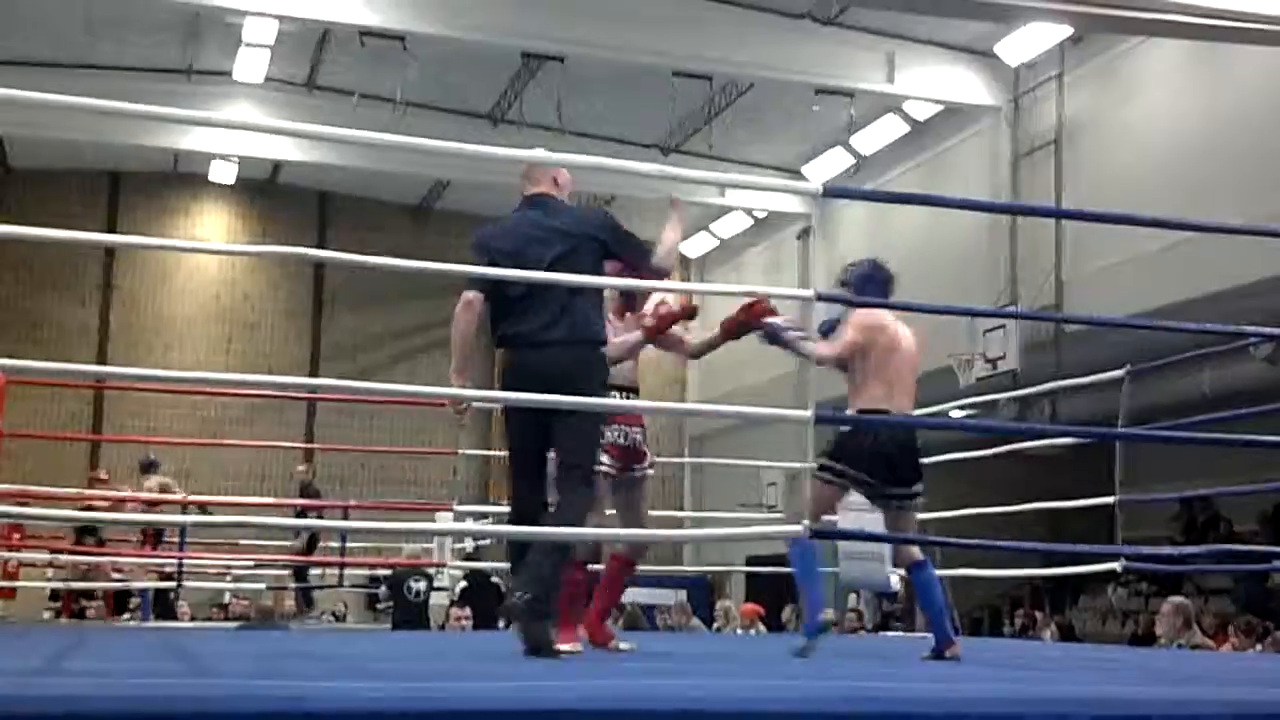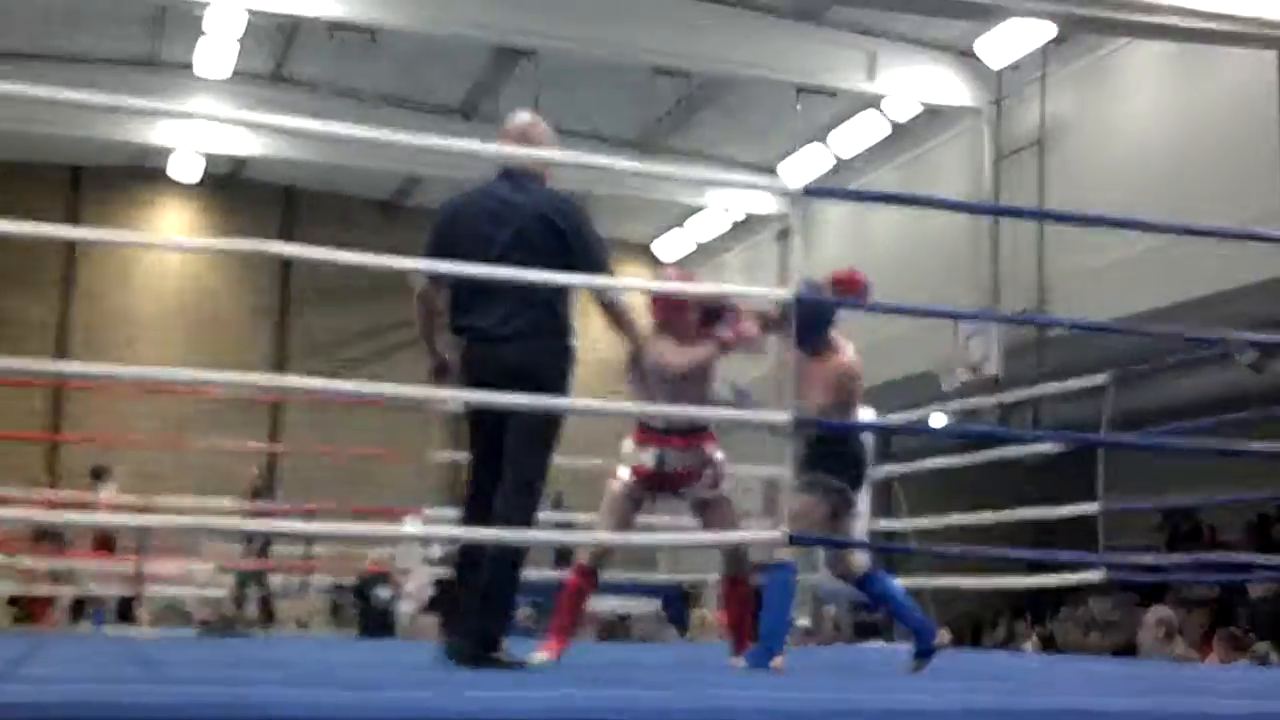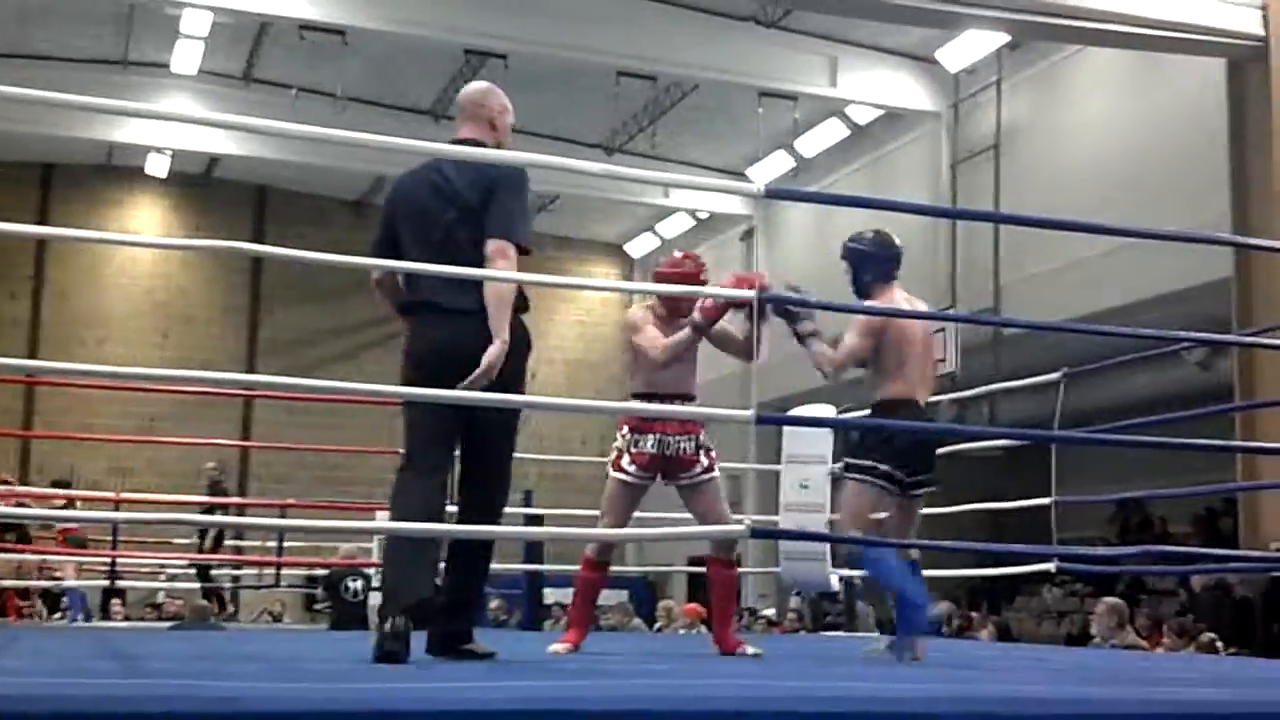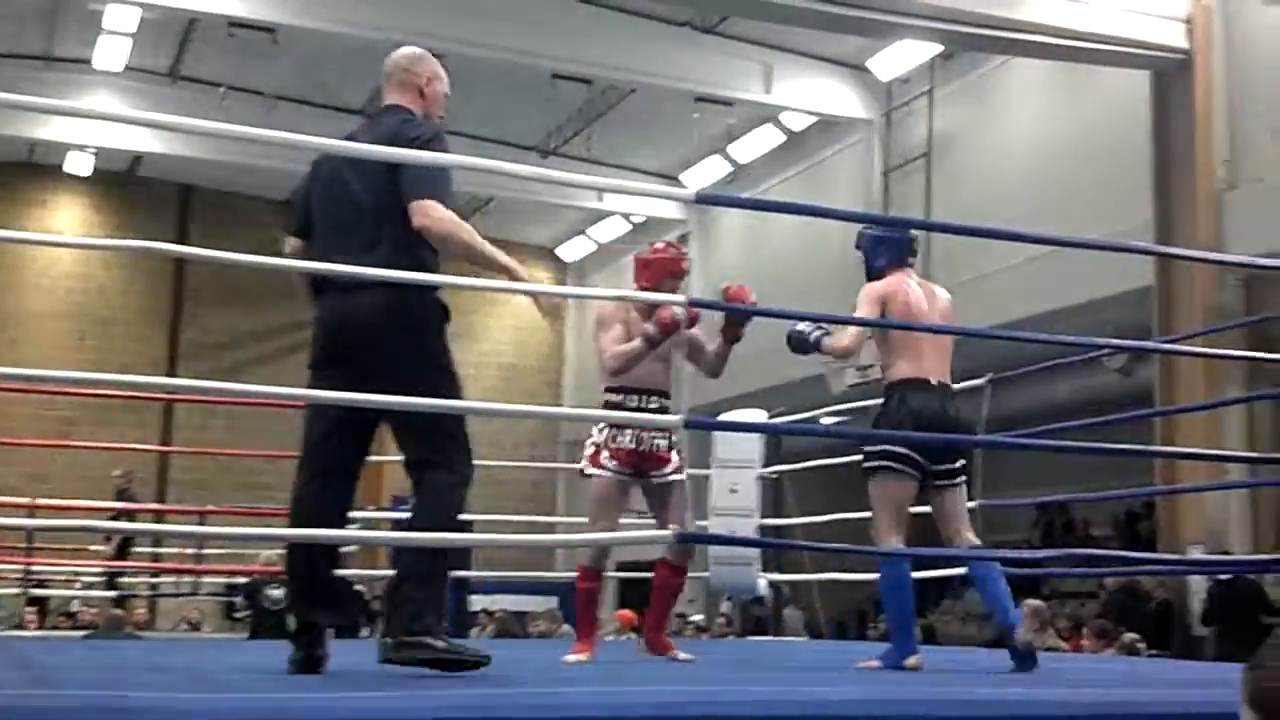
dt=0.4s
person 1, frame 1
left shoulder: (494, 235)
right shoulder: (592, 224)
left elbow: (470, 306)
right elbow: (658, 265)
left wrist: (459, 376)
right wrist: (675, 222)
left hip: (523, 369)
right hip: (579, 366)
left knee: (527, 491)
right knee: (576, 485)
left ankle: (538, 622)
right ankle: (532, 593)
person 1, frame 2
left shoulder: (461, 207)
right shoulder: (561, 208)
left elbow: (427, 288)
right elbow: (602, 290)
left wrist: (435, 350)
right wrist: (640, 346)
left hip: (481, 357)
right hip: (540, 357)
left knee: (483, 487)
right knee: (518, 491)
left ankle: (466, 613)
right ankle: (481, 634)
person 1, frame 3
left shoulder: (410, 184)
right shoulder: (503, 174)
left elbow: (382, 276)
right elbow: (499, 256)
right wrist: (502, 339)
left hip: (429, 338)
right hip: (483, 337)
left knee: (421, 473)
right knee: (485, 484)
left ankle: (401, 610)
right ankle: (453, 628)
person 1, frame 4
left shoulder: (334, 153)
right shoulder: (419, 136)
left elbow: (295, 245)
right elbow: (426, 215)
right wrist: (512, 267)
left hip: (337, 317)
right hip: (399, 313)
left knee: (324, 471)
right knee: (440, 462)
left ankle: (309, 633)
right ankle: (415, 623)
person 2, frame 1
left shoulder: (864, 319)
right shoulder: (906, 335)
left elbow: (829, 356)
left wrist: (792, 336)
right wrist: (851, 358)
left hip: (867, 435)
right hip: (903, 438)
right knee: (907, 546)
left ankle: (816, 614)
right ankle: (946, 640)
person 2, frame 2
left shoulder: (841, 365)
right shoulder: (810, 335)
left elbow: (808, 422)
left hip: (834, 455)
right hip: (825, 452)
right knee: (847, 562)
left ankle: (769, 650)
right ankle: (926, 634)
person 2, frame 3
left shoulder: (876, 310)
right shoulder: (918, 308)
left elbow: (832, 367)
left wrist: (806, 327)
left hip: (891, 426)
right hip: (921, 426)
left knee: (853, 527)
right knee: (899, 540)
left ankle: (919, 617)
right ankle: (908, 635)
person 2, frame 4
left shoulder: (879, 289)
right shoulder: (942, 296)
left elbow: (847, 347)
left wrist: (815, 337)
left hip: (906, 410)
right hip: (945, 411)
left knee: (888, 535)
right knee: (960, 535)
left ankle: (902, 647)
right ankle: (1012, 629)
person 3, frame 1
left shoulder: (639, 314)
left elbow: (689, 348)
right elbow: (605, 355)
left wrist: (735, 325)
right wrist: (651, 326)
left hip: (629, 423)
left knee: (635, 536)
left ankle: (595, 625)
right ankle: (566, 627)
person 3, frame 2
left shoulder: (712, 324)
right shoulder: (648, 333)
right elbow: (679, 366)
right wrist: (725, 342)
left hip: (695, 447)
right hip: (648, 445)
left knee: (736, 551)
right knee: (601, 543)
left ankle: (744, 644)
right ankle: (557, 637)
person 3, frame 3
left shoulder: (698, 315)
right shoulder: (638, 316)
left elbow: (747, 351)
right elbow: (662, 356)
left wrist: (755, 313)
right wrist: (703, 319)
left hip: (687, 433)
right hip: (642, 432)
left knee: (723, 532)
right knee: (606, 535)
left ankle: (725, 635)
right ankle: (575, 630)
person 3, frame 4
left shoulder: (676, 316)
right shoulder: (613, 311)
left elbow: (713, 368)
right elbow: (612, 364)
left wrist: (731, 331)
right wrist: (657, 331)
left hip: (659, 432)
right hip: (618, 429)
left knee: (681, 541)
right knee: (601, 539)
left ankle: (656, 634)
right ankle: (584, 637)
